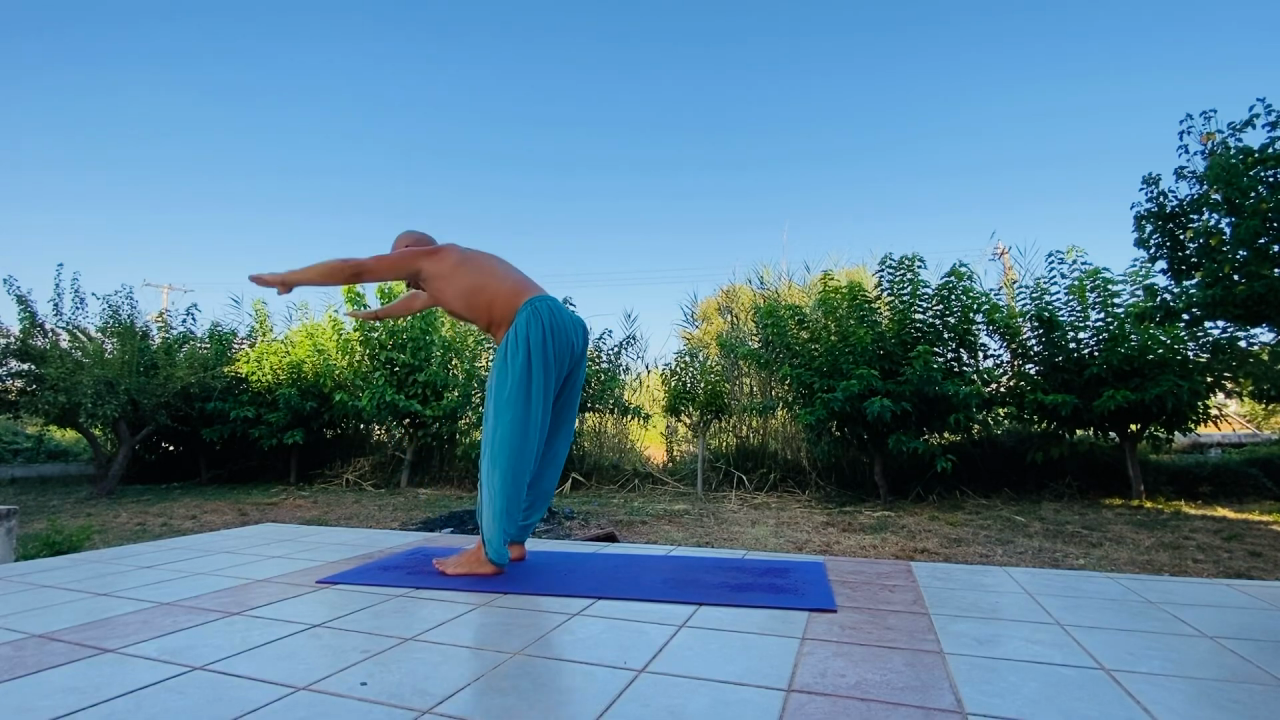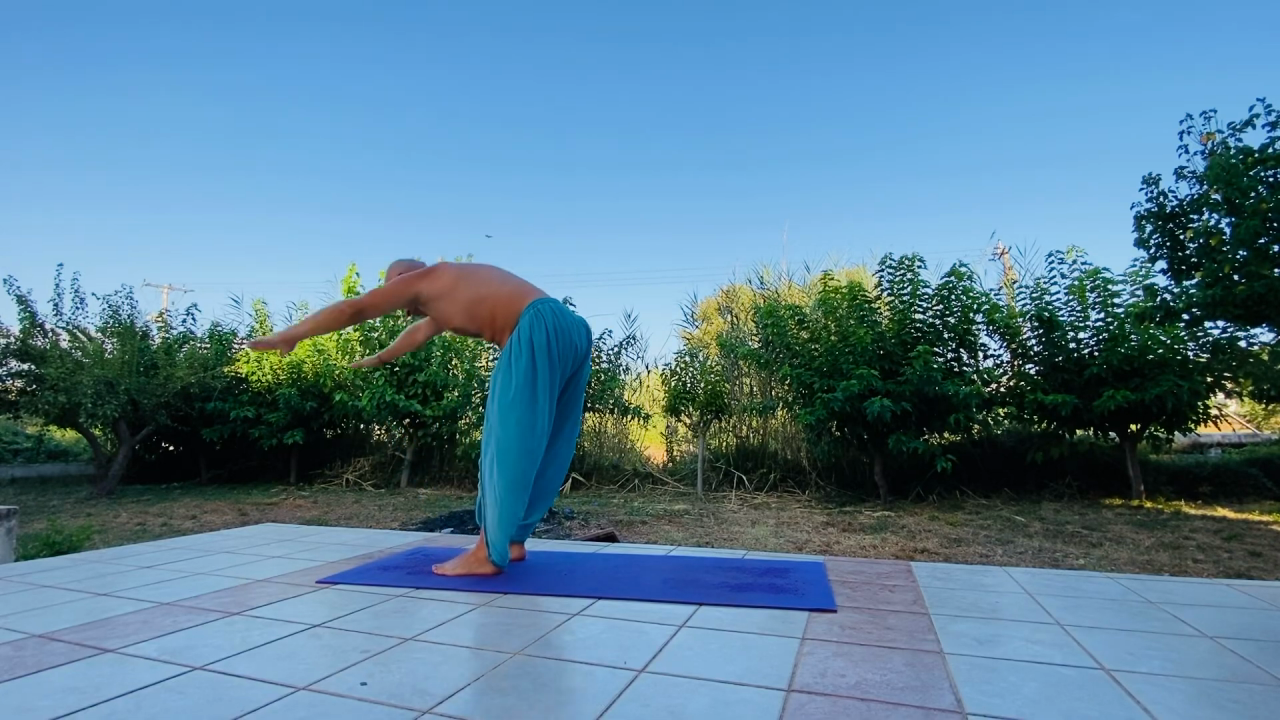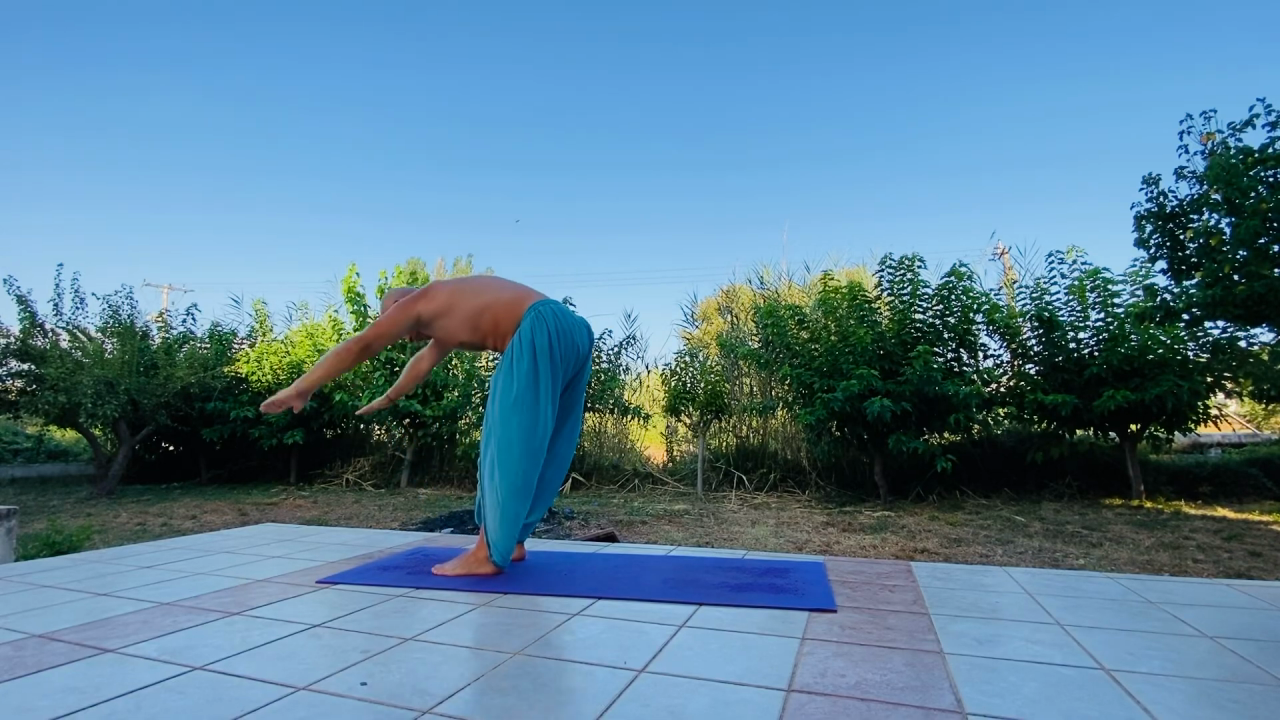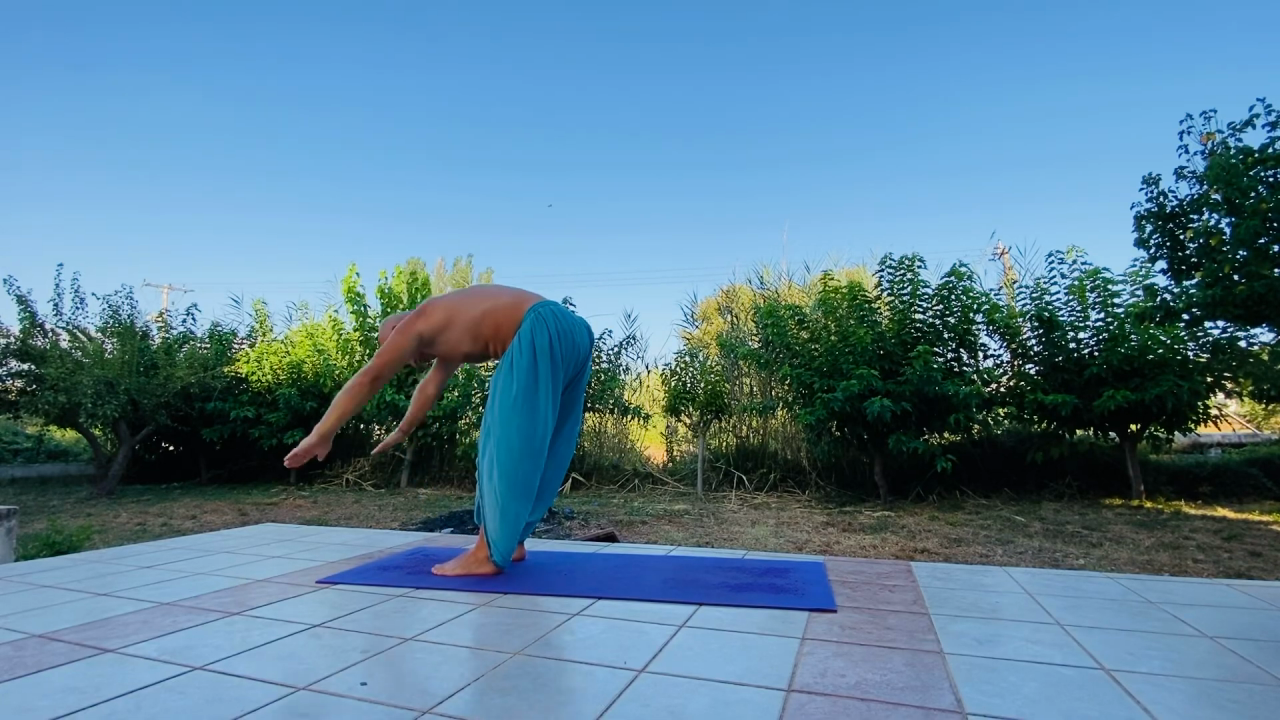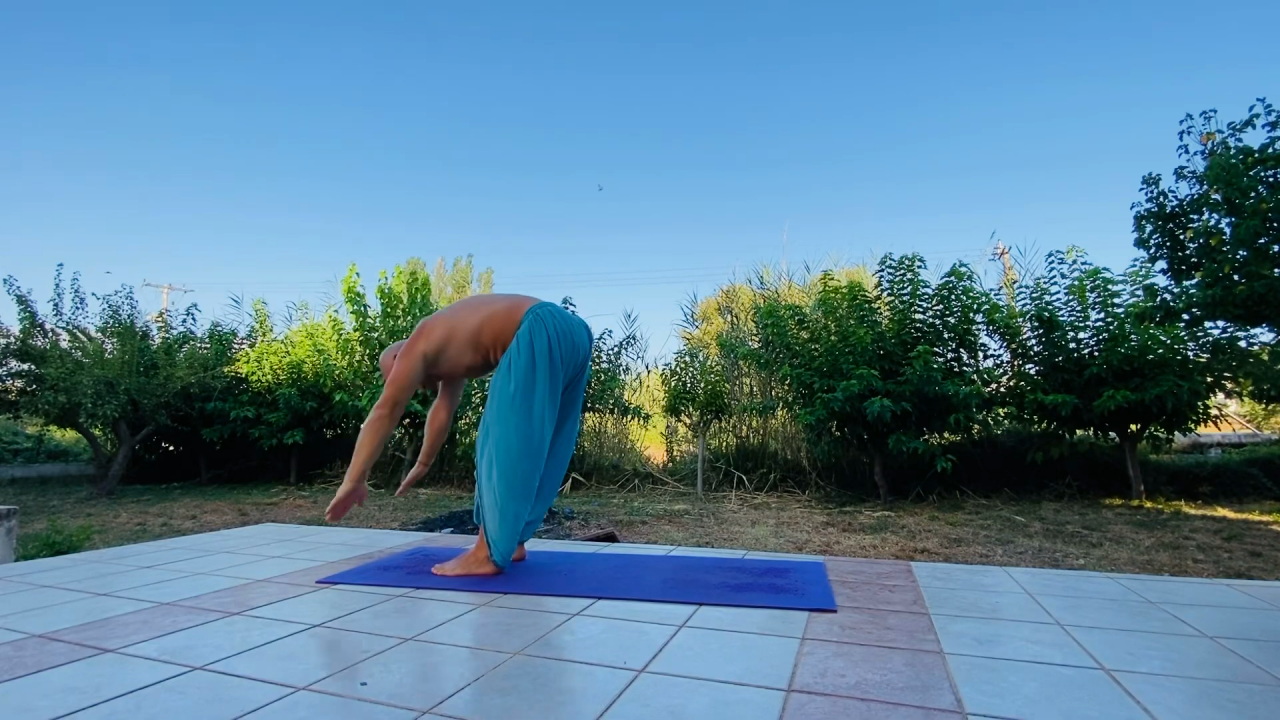
dt=0.1s
person 1, frame 1
left shoulder: (427, 256)
right shoulder: (456, 269)
left elbow: (351, 269)
right elbow: (420, 299)
left wrist: (288, 279)
right wrist: (378, 313)
left hip: (534, 332)
right hip: (567, 328)
left knee: (507, 442)
right knee: (538, 443)
left ankle: (489, 553)
right ankle: (512, 539)
person 1, frame 2
left shoulder: (424, 279)
right shoulder: (450, 289)
left elbow: (353, 311)
right elbow: (422, 330)
left wrist: (289, 335)
right wrist: (381, 357)
left hip: (539, 332)
right hip: (572, 330)
left knee: (511, 441)
right knee: (540, 446)
left ankle: (489, 553)
right ankle: (512, 540)
person 1, frame 3
left shoulder: (419, 303)
right shoulder: (449, 312)
left elbow: (358, 346)
right elbow: (423, 363)
left wrist: (300, 389)
right wrist: (387, 398)
left hip: (540, 332)
right hip: (572, 330)
left knee: (511, 442)
right knee: (540, 446)
left ankle: (489, 553)
right ankle: (511, 541)
person 1, frame 4
left shoulder: (419, 322)
right shoulder: (451, 327)
left elbow: (368, 380)
right elbow: (430, 389)
left wrist: (321, 434)
right wrist: (401, 432)
left hip: (541, 334)
right hip: (574, 330)
left knee: (506, 441)
right knee: (536, 446)
left ankle: (488, 553)
right ankle: (511, 540)
person 1, frame 5
left shoulder: (419, 346)
right shoulder: (448, 351)
left elbow: (384, 412)
right elbow: (442, 411)
left wrist: (352, 482)
right wrist: (422, 463)
left hip: (541, 334)
right hip: (572, 331)
left knee: (505, 445)
right knee: (537, 446)
left ankle: (488, 554)
right ankle: (511, 542)
